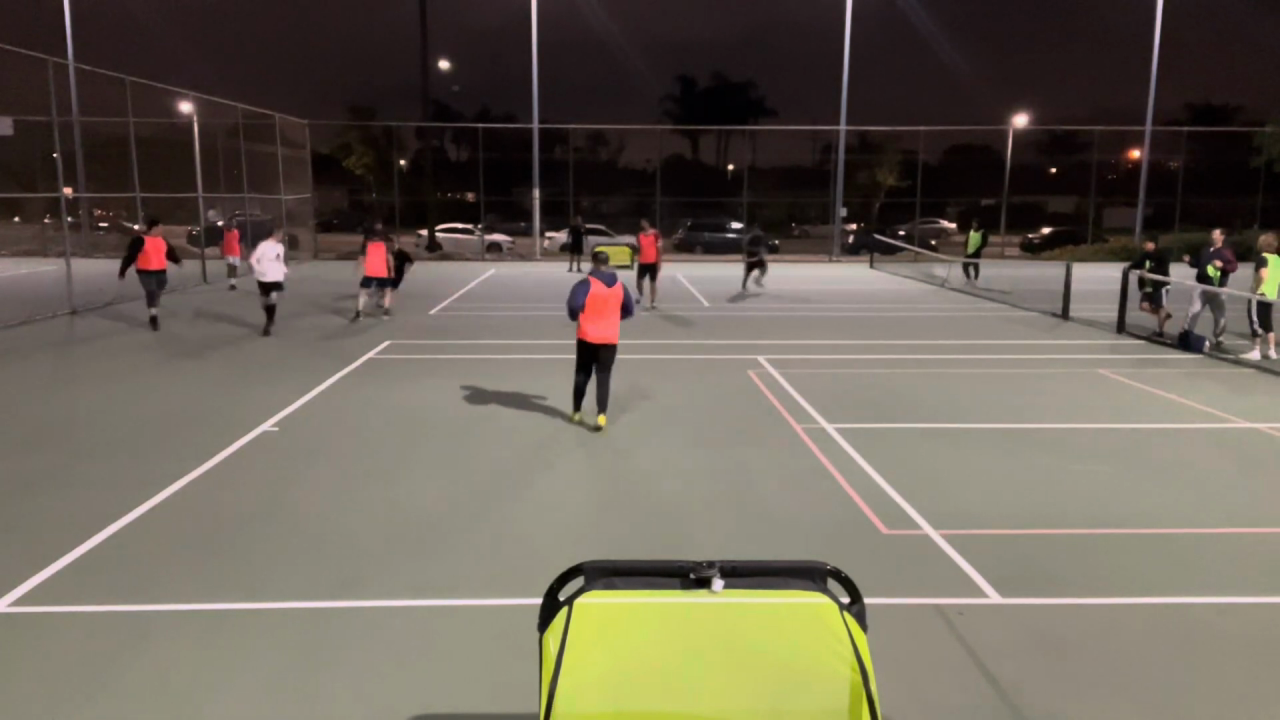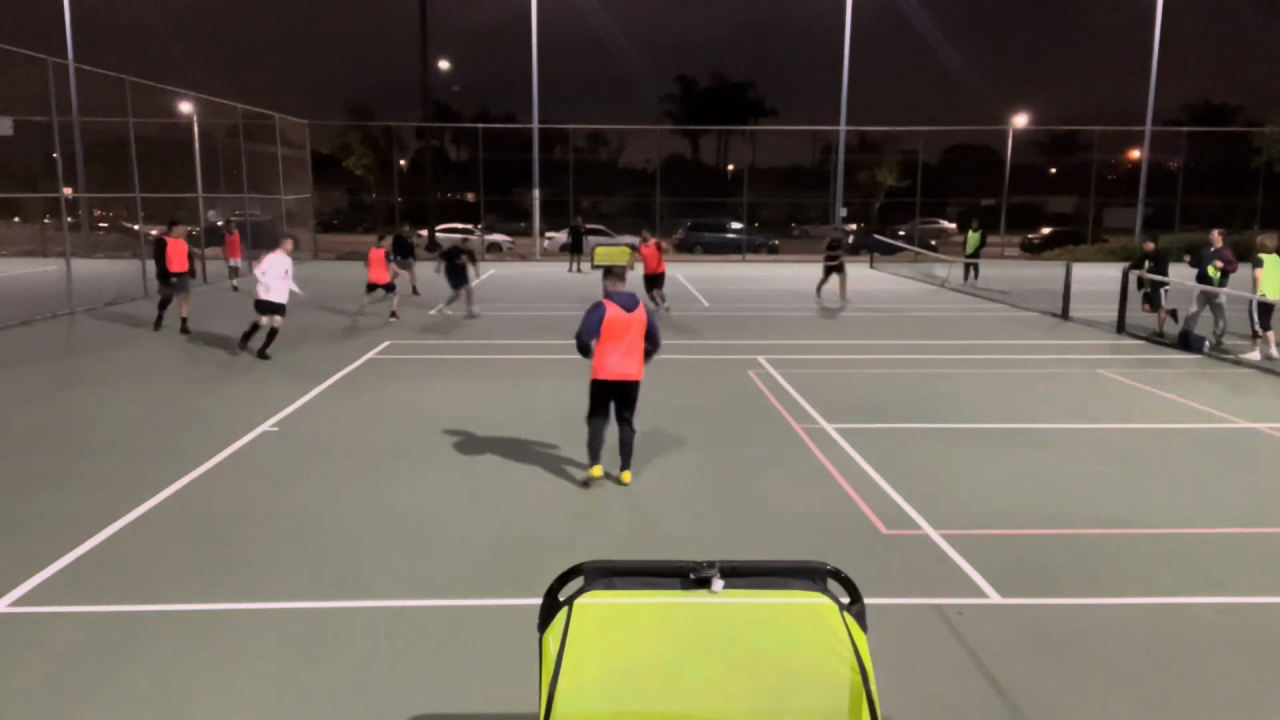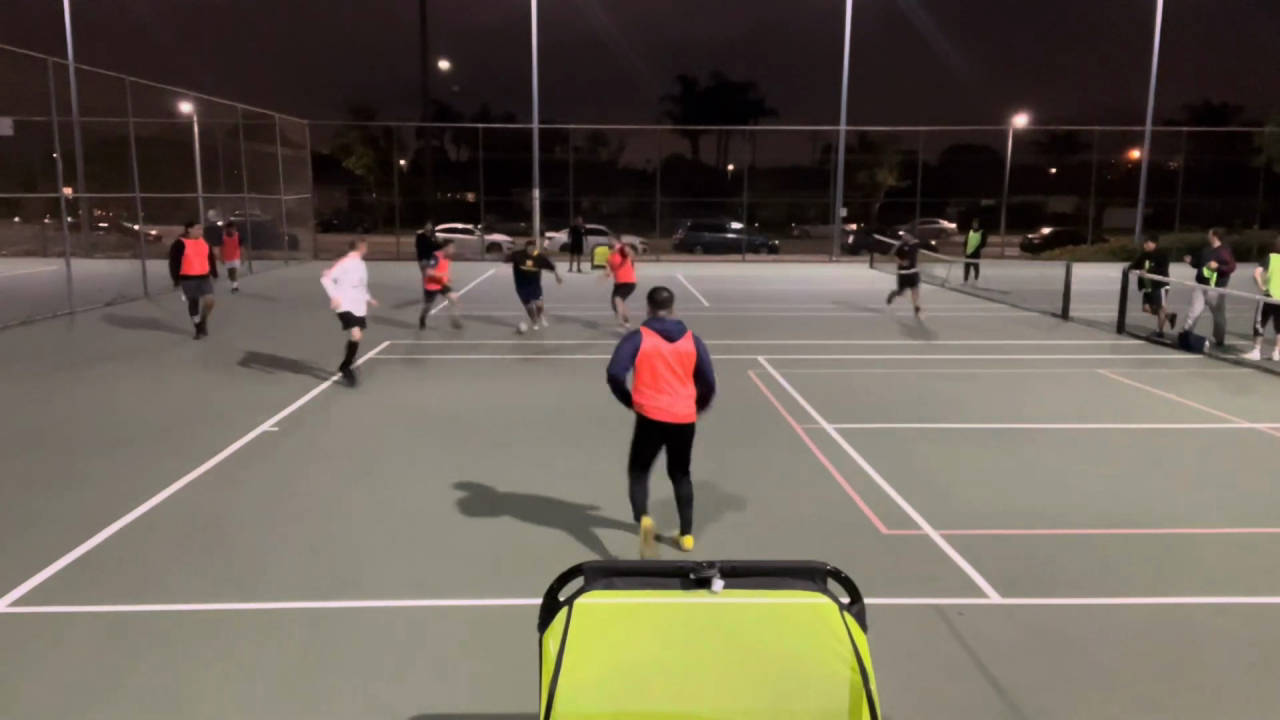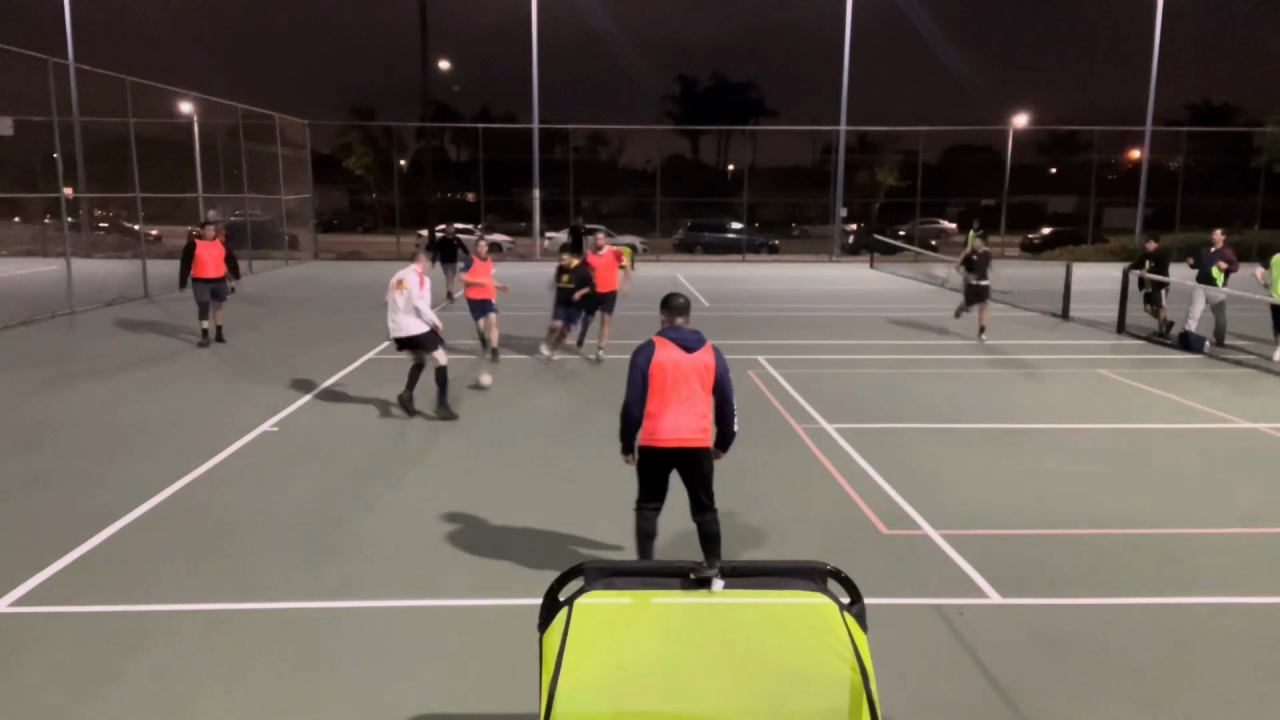
dt=0.7s
person 1, frame 1
left shoulder: (585, 284)
right shoulder: (620, 286)
left elbow: (573, 306)
right elbow: (628, 311)
left wrist: (576, 317)
left hip: (587, 337)
right hip: (610, 339)
left knee: (582, 375)
right knee: (603, 377)
left ankle: (576, 412)
right ankle: (601, 415)
person 1, frame 2
left shoulder: (600, 308)
right shoulder: (642, 309)
left elbow: (583, 338)
right elbow: (654, 343)
left wrist: (588, 353)
left hip: (603, 375)
right hip: (632, 375)
left knee: (597, 420)
right knee: (626, 422)
left ankle: (595, 466)
right ankle: (626, 471)
person 1, frame 3
left shoulder: (636, 339)
right shoulder: (692, 341)
left elbow: (614, 375)
right elbow: (708, 383)
left wrist: (628, 399)
right wrist: (697, 408)
left hip: (650, 418)
right hip: (684, 419)
left knee: (638, 473)
right knee: (681, 476)
left ankle: (645, 521)
right ankle: (686, 535)
person 1, frame 4
left shoulder: (648, 351)
right shoulder: (712, 354)
left elbow: (633, 404)
right elbow: (726, 404)
left wrist: (627, 444)
right wrist: (723, 443)
left hip: (656, 443)
right hip: (698, 443)
left knee: (648, 507)
right knee: (705, 510)
right ankle: (714, 569)
